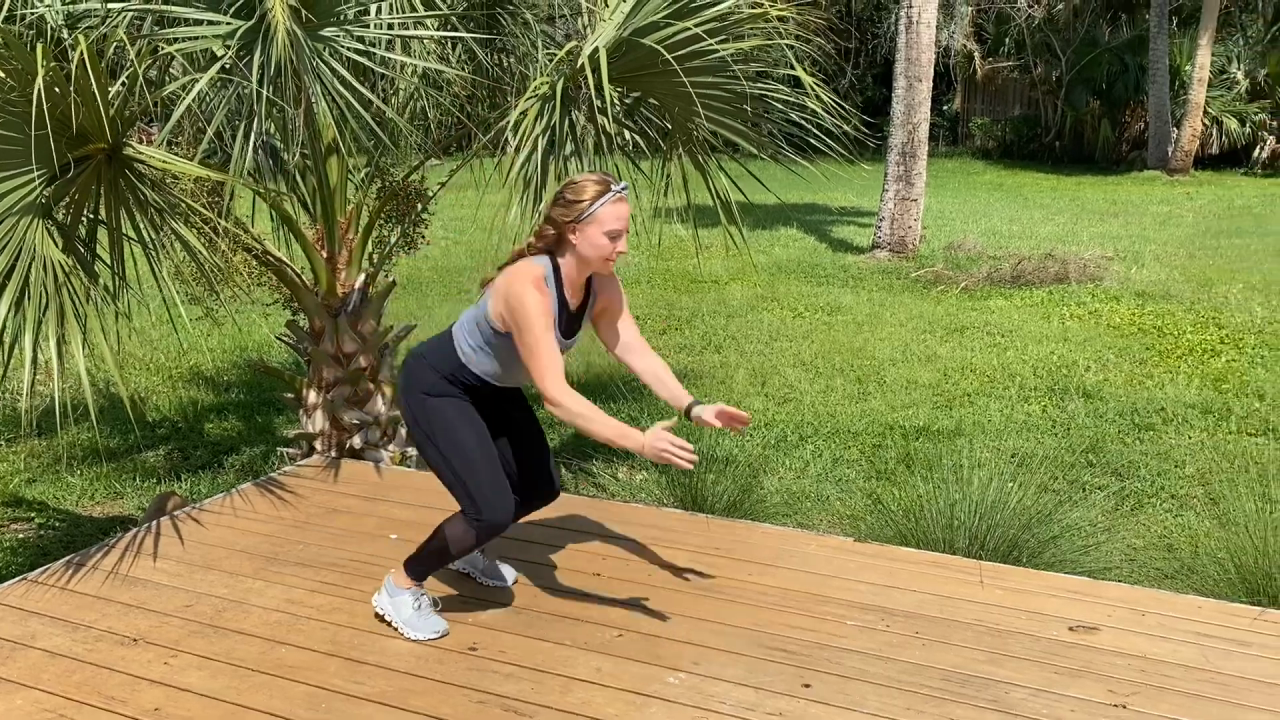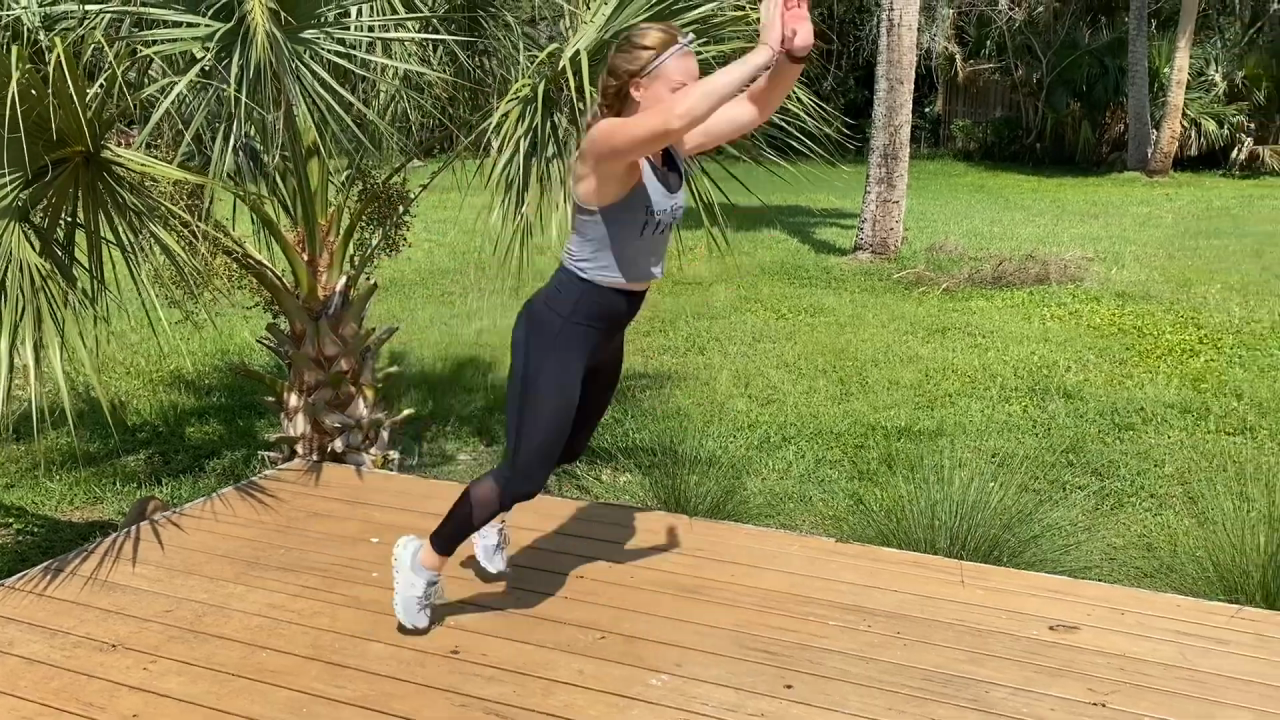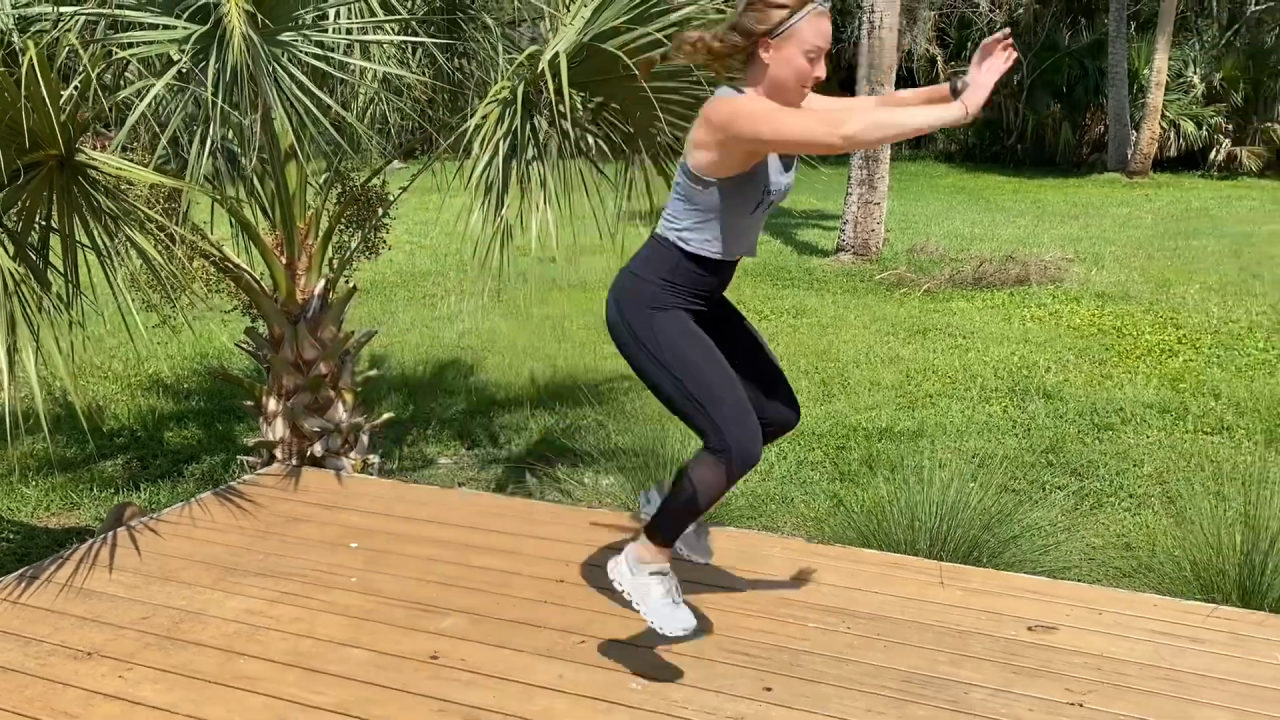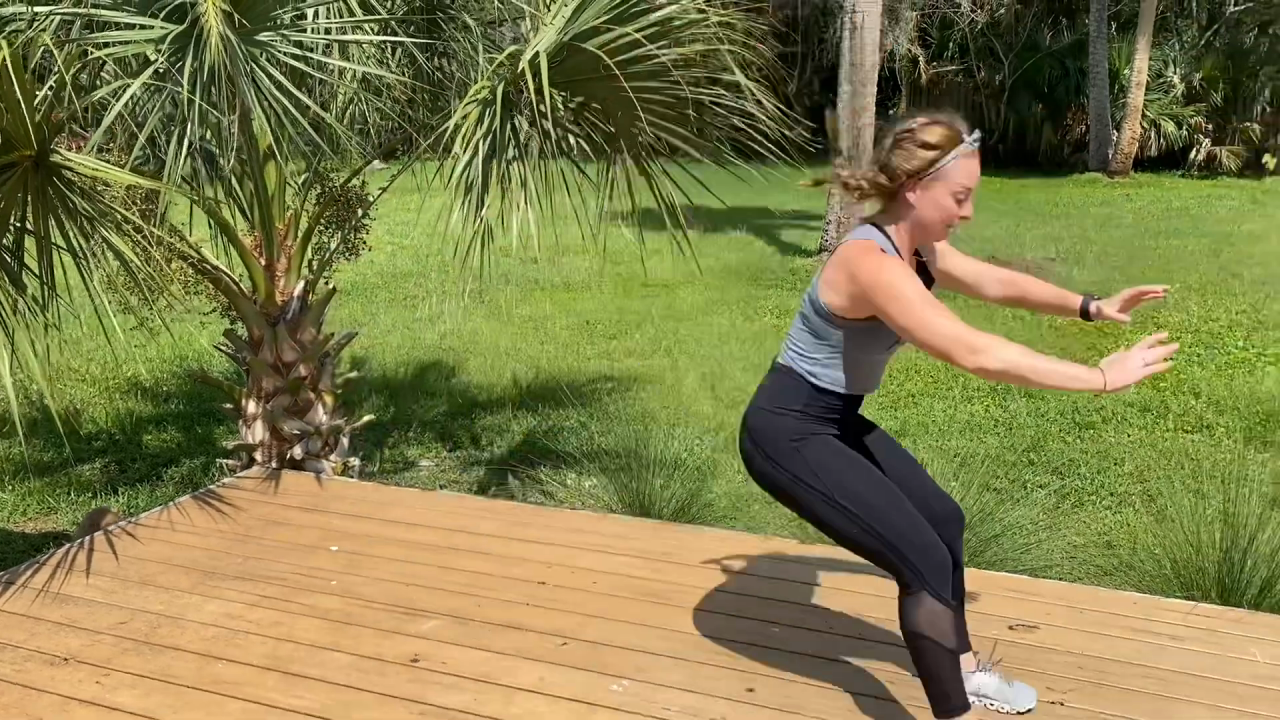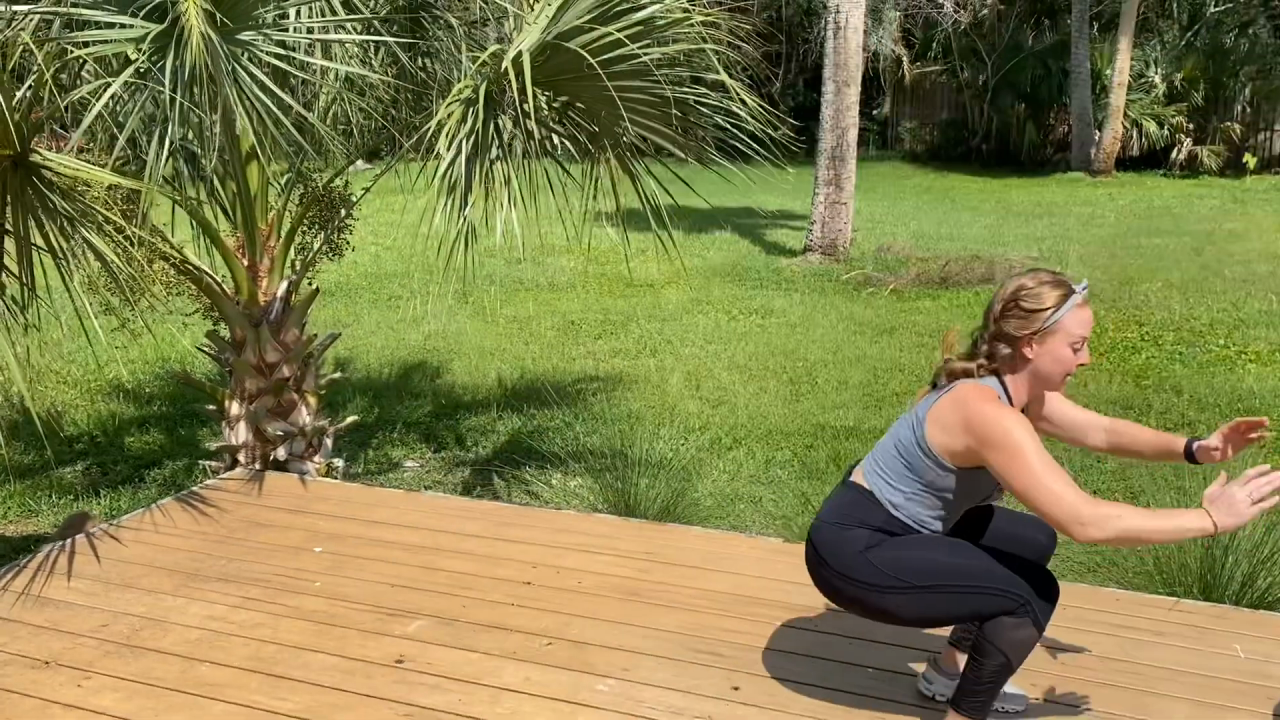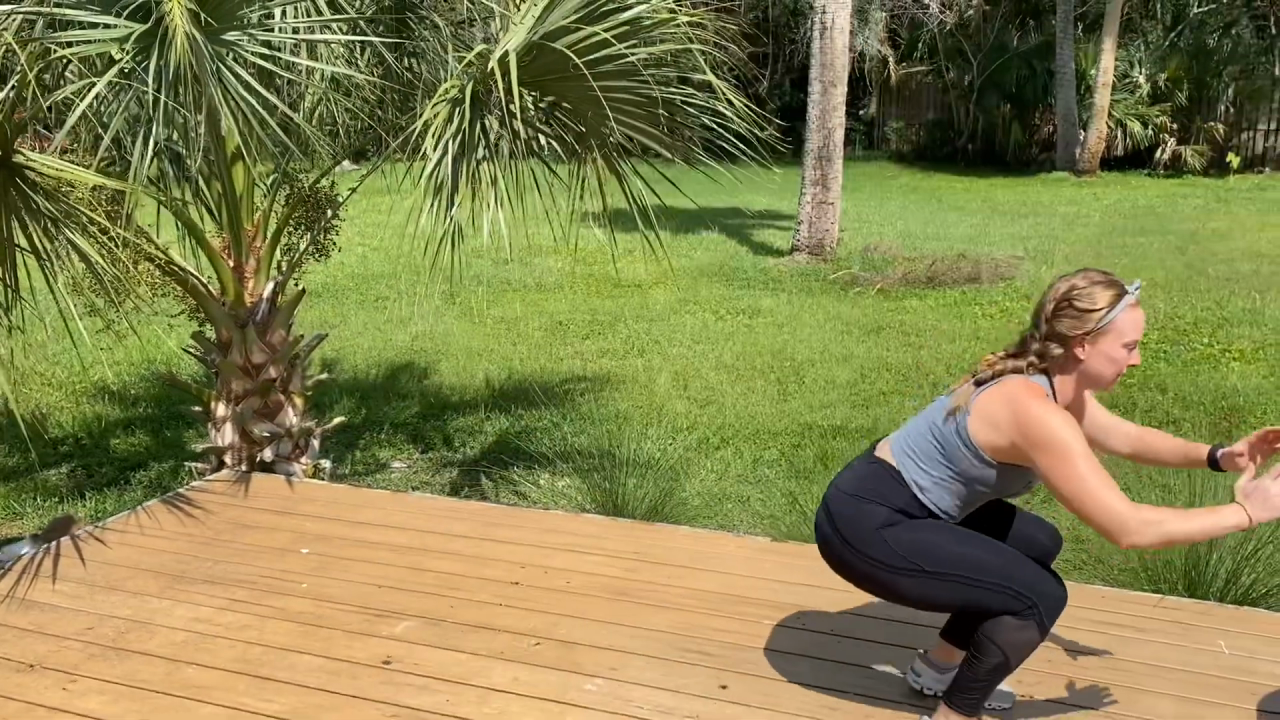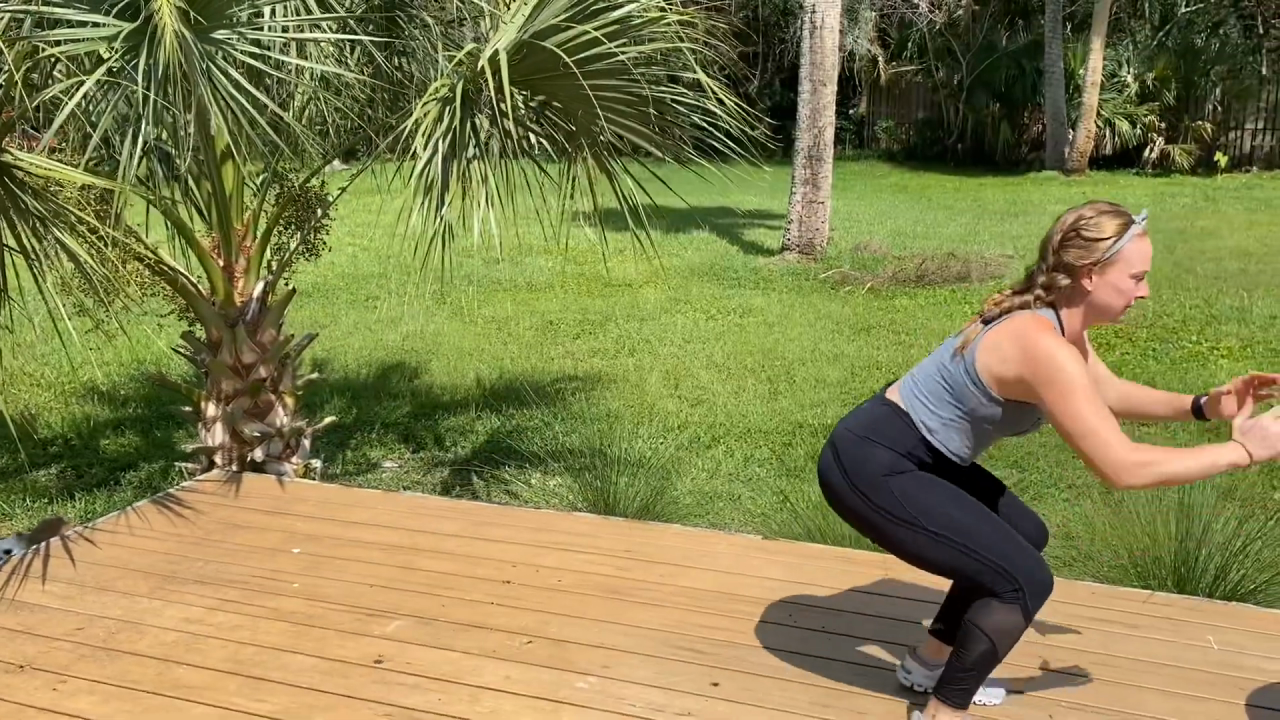
dt=0.2s
person 1, frame 1
left shoulder: (596, 278)
right shoulder: (528, 286)
left elbow: (632, 348)
right elbow: (554, 393)
left wrist: (691, 407)
right wrist: (637, 440)
left hip: (494, 388)
right hip: (437, 388)
left knee: (541, 489)
right knee: (491, 509)
left ankle: (465, 549)
right ankle: (400, 590)
person 1, frame 2
left shoulder: (665, 145)
right shoulder: (608, 144)
left elbow: (759, 108)
right elbow: (678, 116)
left wrist: (793, 55)
right wrist: (762, 52)
left hip: (602, 332)
right hip: (558, 332)
left knee: (559, 454)
right knee: (523, 471)
left ankle: (483, 521)
right ankle: (425, 556)
person 1, frame 3
left shoulder: (776, 106)
right shoulder: (733, 116)
left elbow: (866, 118)
right elbow: (847, 133)
left wrist: (959, 87)
right wrist: (965, 105)
left hip: (698, 299)
right hip: (652, 306)
left knee: (779, 414)
right knee: (740, 442)
left ankle: (674, 507)
right ankle: (644, 562)
person 1, frame 4
left shoulder: (915, 245)
right shoulder: (870, 263)
left elbow: (1000, 283)
right elbow: (974, 354)
left wrist: (1090, 307)
right wrist: (1096, 376)
left hip: (829, 422)
right hip: (786, 433)
left knee: (942, 526)
right knee: (925, 556)
left ankle: (958, 662)
person 1, frame 5
left shoulder: (1018, 384)
right shoulder: (986, 414)
left elbow: (1101, 431)
right elbow: (1086, 522)
left wrist: (1193, 448)
right wrist: (1210, 518)
left hip: (893, 525)
right hip: (852, 553)
left knee: (1034, 543)
right knee: (1032, 595)
left ankle: (948, 670)
person 1, frame 6
left shoulder: (1050, 380)
right shoulder: (1034, 412)
left elbow: (1125, 437)
right elbow: (1128, 528)
left wrist: (1217, 455)
left hip: (898, 503)
right hip: (863, 525)
left knee: (1039, 545)
right knee: (1039, 595)
left ankle: (939, 665)
person 1, frame 7
left shoulder: (1053, 321)
right shoulder: (1043, 345)
left elbow: (1113, 395)
right elbow: (1123, 469)
left wrist: (1207, 407)
left hip: (911, 453)
right hip: (869, 468)
left knee: (1023, 541)
right knee: (1025, 579)
left ankle: (929, 661)
